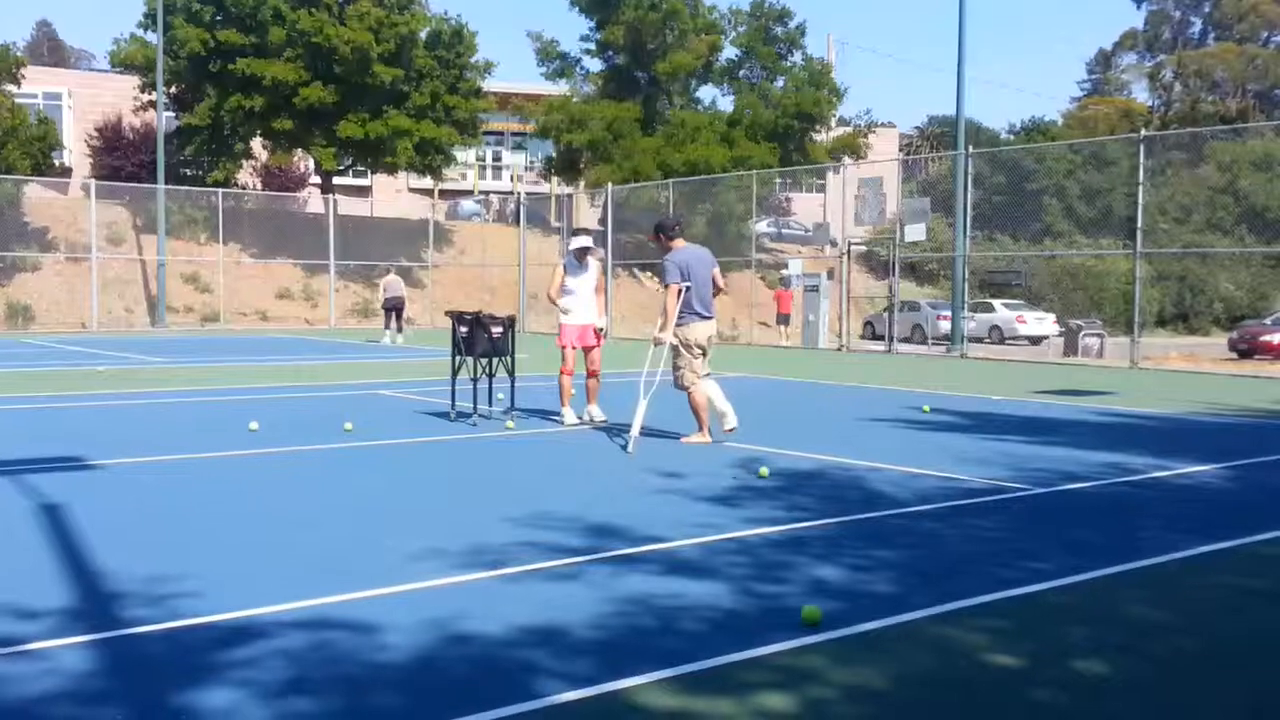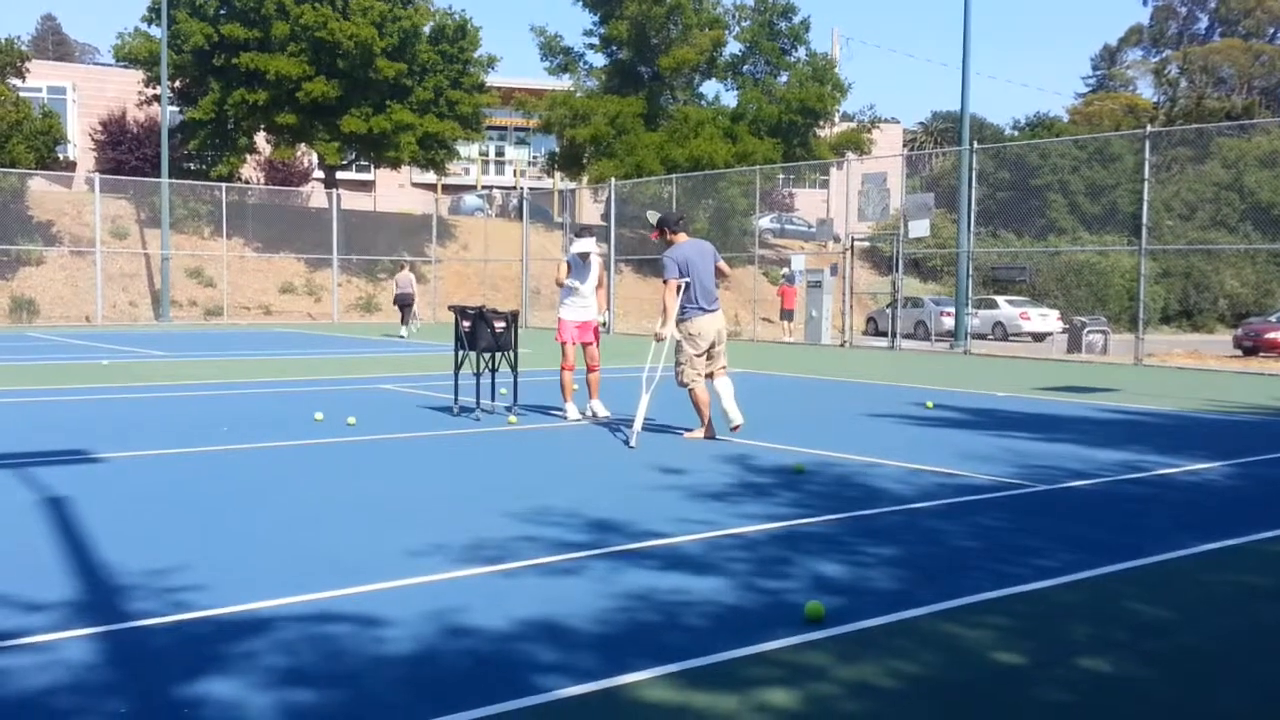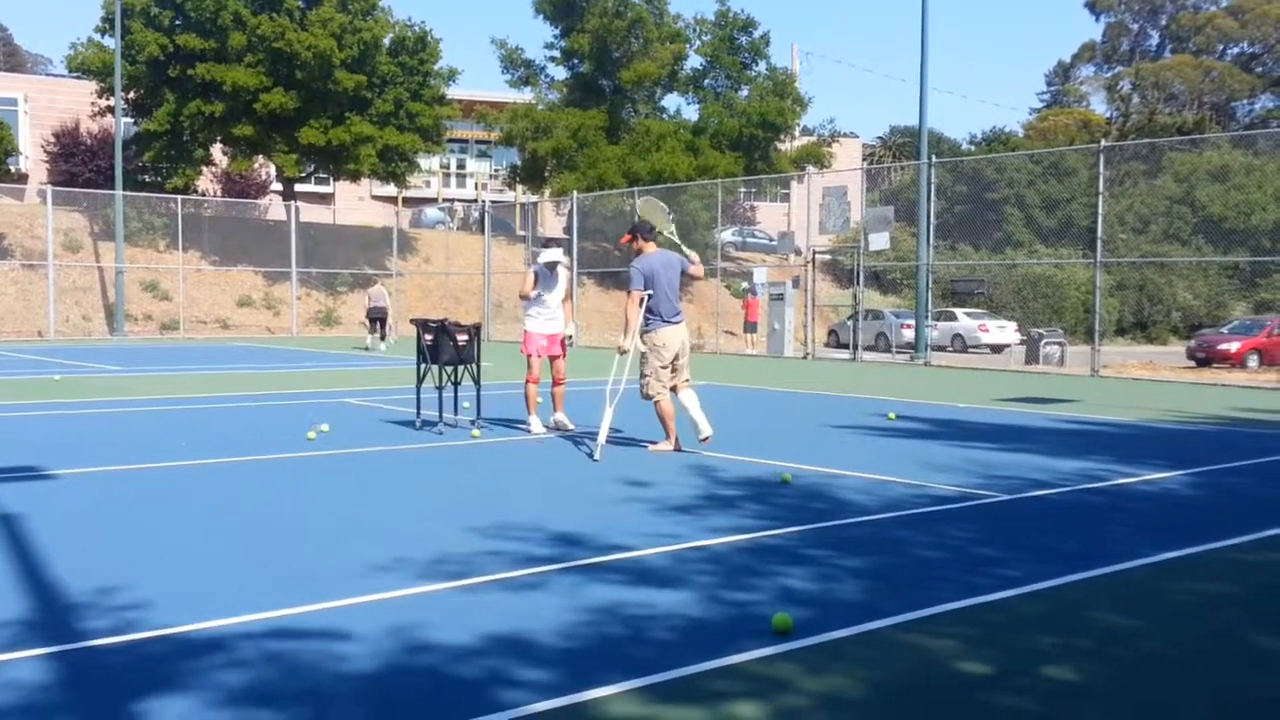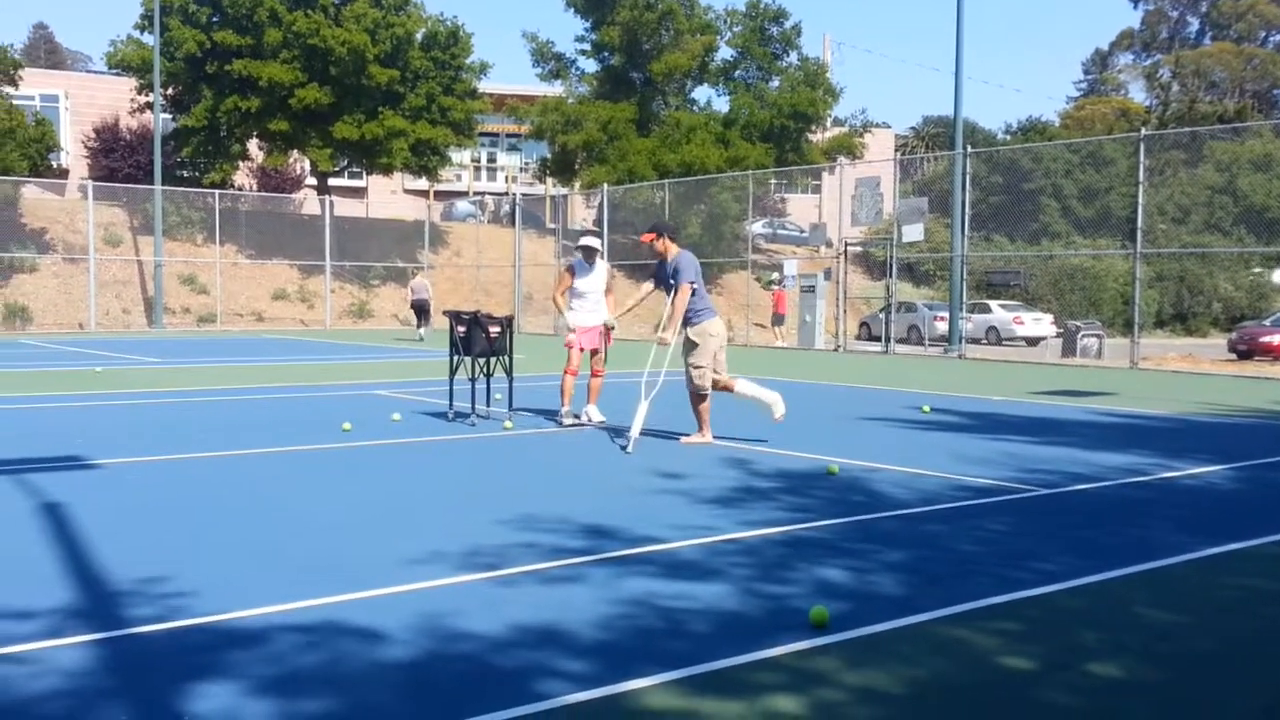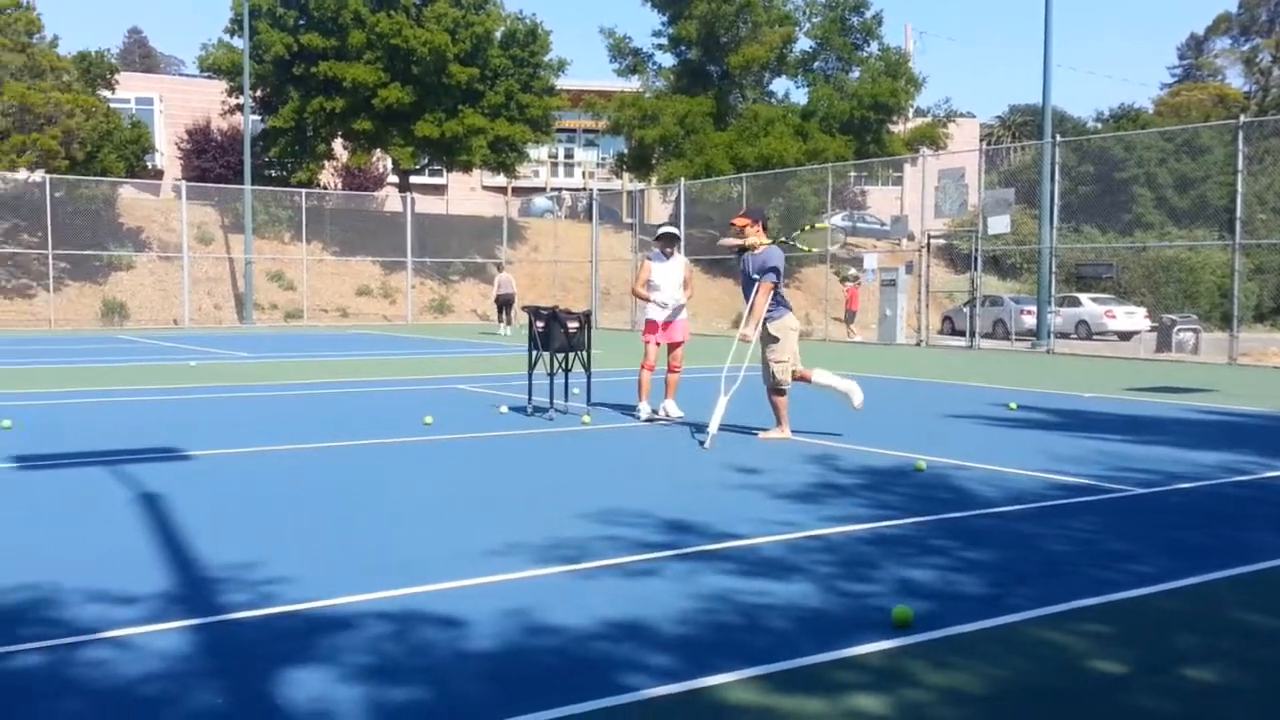
dt=0.7s
person 1, frame 1
left shoulder: (671, 260)
right shoulder: (704, 252)
left elbow: (672, 296)
right elbow: (720, 285)
left wrist: (666, 330)
left hip: (688, 327)
right hip: (708, 323)
left knee: (692, 383)
right knee: (701, 376)
left ankle: (704, 432)
right ankle: (726, 413)
person 1, frame 2
left shoulder: (671, 255)
right shoulder: (706, 246)
left elbow: (670, 292)
right elbow: (726, 272)
left wrist: (667, 325)
left hip: (693, 323)
right hip: (716, 317)
left knee: (694, 379)
right knee: (718, 370)
left ankle: (706, 428)
right ankle: (732, 412)
person 1, frame 3
left shoulder: (637, 265)
right shoulder: (674, 257)
left elbow: (633, 304)
right elbow: (699, 274)
left wrist: (627, 338)
right wrist: (696, 261)
left hip: (658, 334)
right hip: (680, 330)
left knee: (658, 391)
right knee: (681, 383)
left ankle: (671, 440)
right ankle: (700, 422)
person 1, frame 4
left shoulder: (685, 260)
right shoulder: (663, 265)
left elbow: (682, 298)
right elbow: (647, 290)
left wrist: (669, 330)
right wrist: (621, 312)
left hip: (703, 327)
right hip: (704, 326)
left knee: (698, 384)
right knee: (719, 380)
left ankle: (704, 432)
right ankle: (767, 396)
person 1, frame 5
left shoulder: (773, 255)
right shoulder: (746, 249)
left elbow: (763, 295)
right elbow: (722, 243)
left wrist: (749, 327)
right wrist: (743, 242)
left hip: (779, 322)
right hip: (770, 324)
left knee: (776, 379)
right knee: (795, 372)
left ankle: (782, 427)
right ankle: (845, 385)
person 2, frame 1
left shoulder: (596, 266)
right shoulder: (563, 267)
right elbow: (552, 291)
left wrist: (602, 317)
right wrist: (558, 303)
left hip: (591, 323)
right hip: (570, 322)
left knee: (594, 368)
right knee: (568, 367)
left ankle: (592, 408)
right ankle: (566, 410)
person 2, frame 2
left shoulder: (598, 262)
right shoulder: (567, 263)
right elbow: (558, 279)
left wrist: (602, 311)
right wrist: (566, 283)
left hip: (590, 318)
right hip: (569, 317)
left knee: (594, 362)
right knee: (568, 363)
left ankle: (594, 403)
right ankle: (569, 406)
person 2, frame 3
left shoulder: (565, 274)
right shoulder: (534, 274)
right elbow: (523, 293)
left wrist: (569, 324)
right wrist: (530, 294)
left hip: (557, 331)
right hip: (535, 330)
left knee: (560, 376)
right knee: (533, 375)
left ankle: (558, 416)
right ankle: (533, 418)
person 2, frame 4
left shoulder: (605, 268)
right shoulder: (572, 268)
right elbow: (558, 294)
left wrist: (611, 315)
right wrist: (566, 315)
left hip: (600, 324)
right hip: (578, 324)
left knee: (598, 369)
right knee: (572, 367)
left ankle: (590, 408)
right ankle: (565, 410)
person 2, frame 5
left shoulder: (683, 262)
right shoulder: (649, 261)
left elbow: (689, 288)
right elbow: (636, 288)
left wrist: (684, 298)
right wrist: (652, 298)
left hip: (678, 318)
right hip: (654, 318)
left knee: (675, 364)
right knee: (649, 362)
left ankle: (668, 403)
right ankle: (643, 405)
